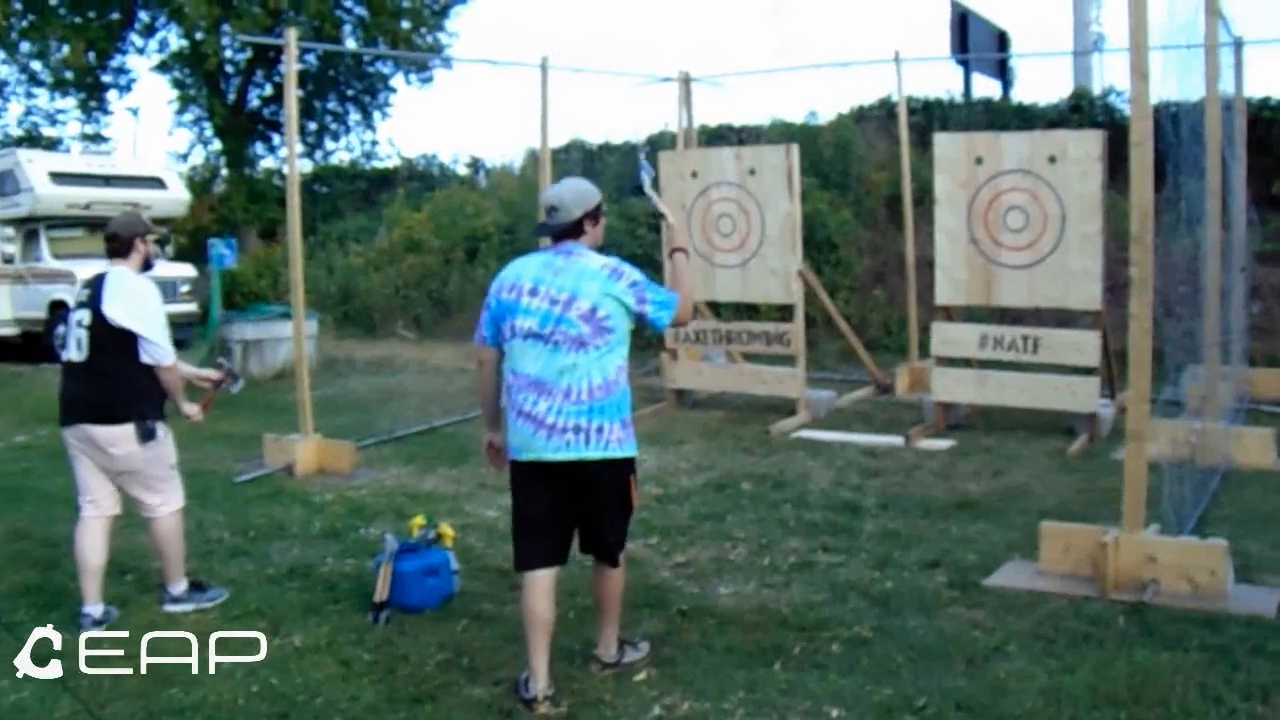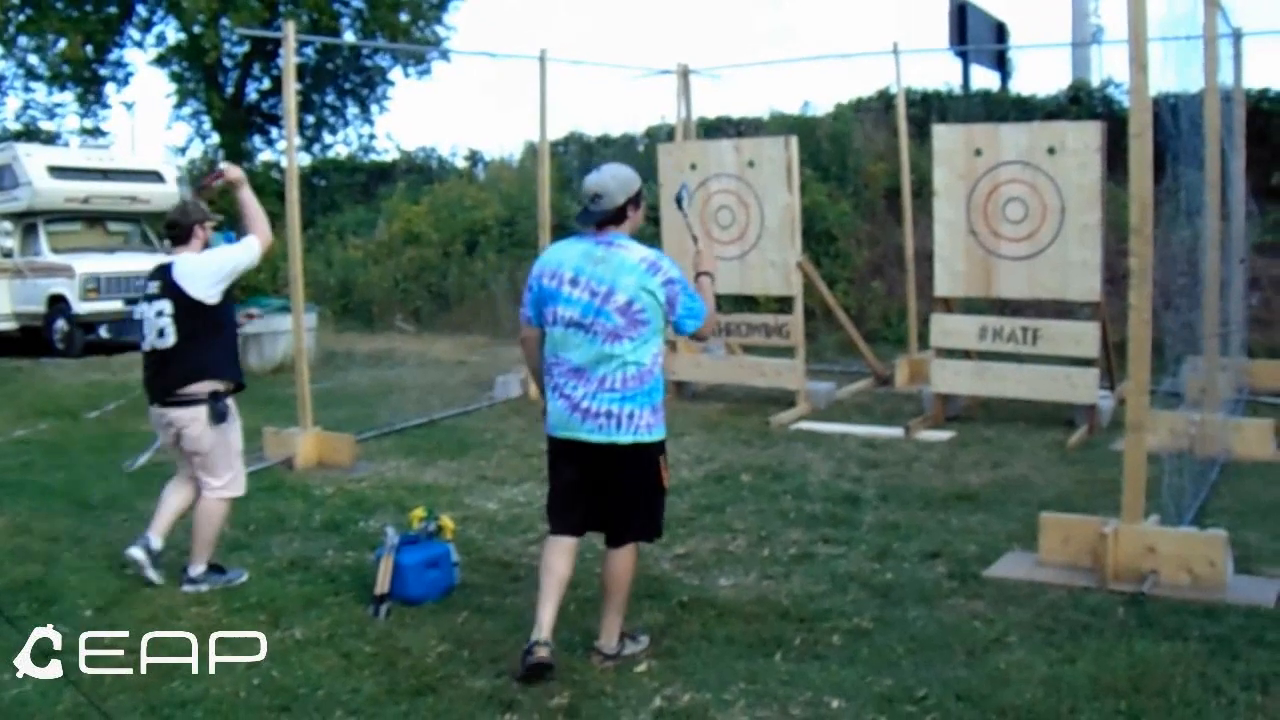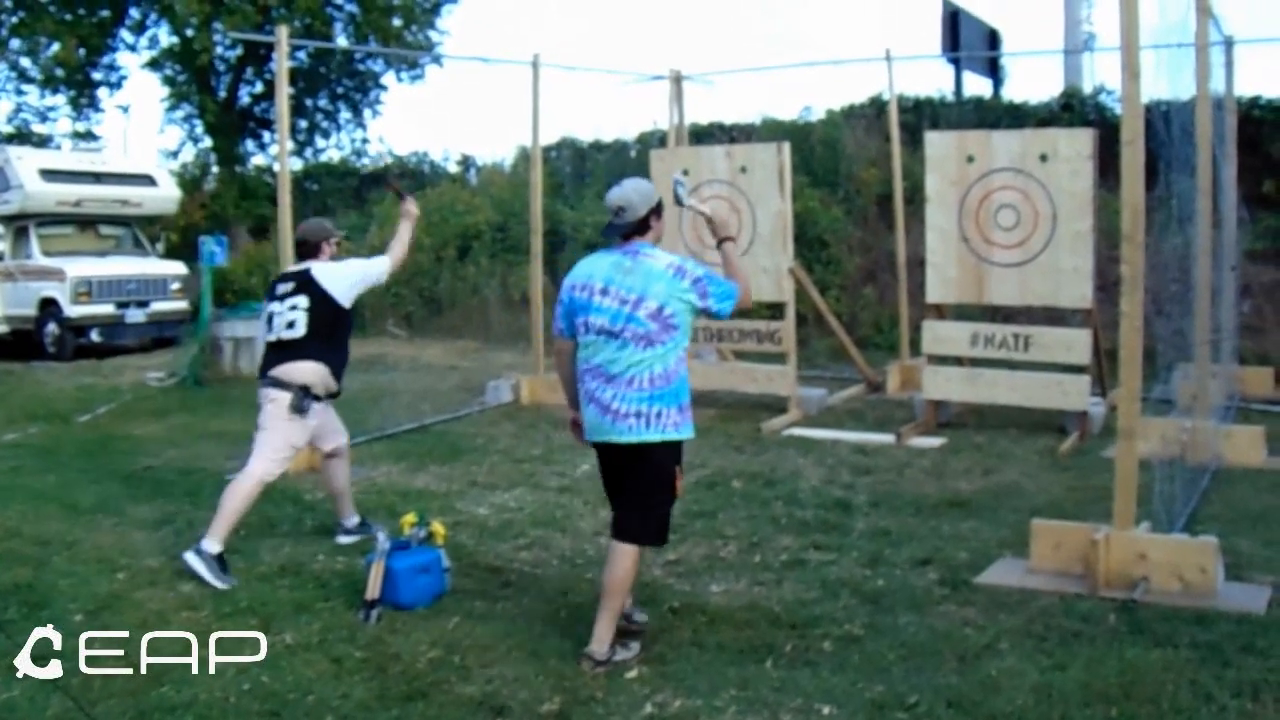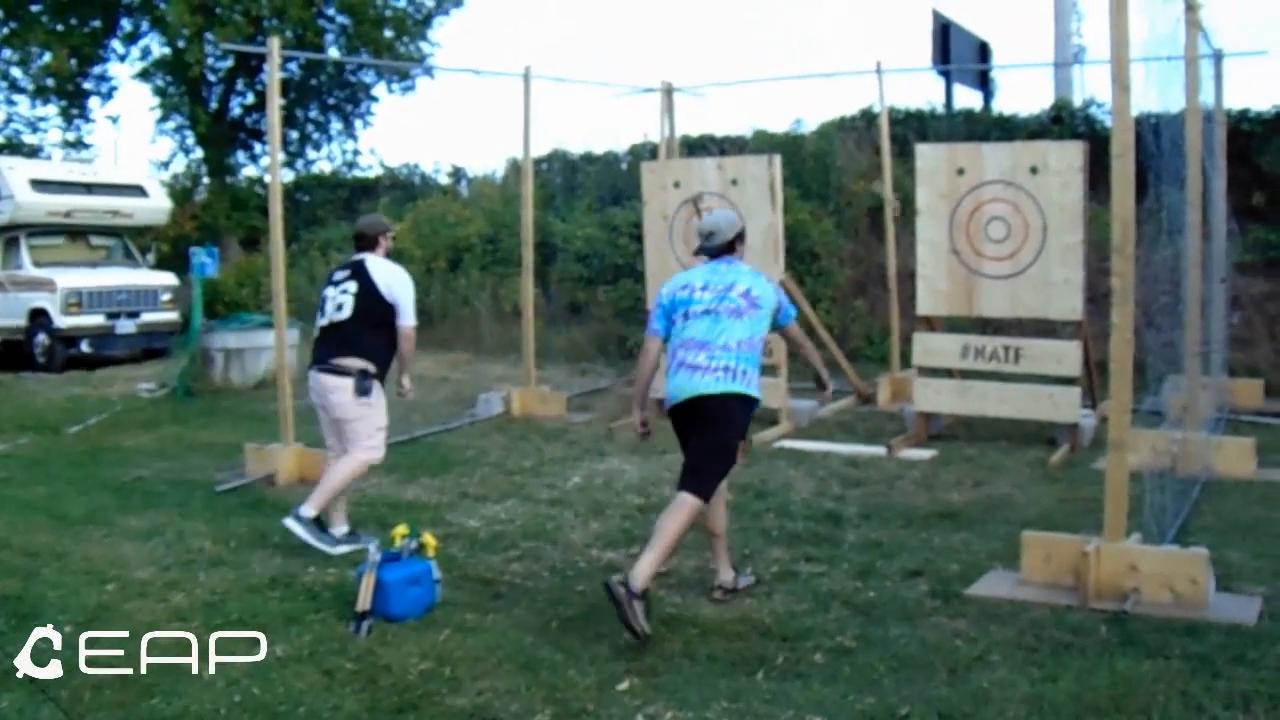
dt=0.7s
person 1, frame 1
left shoulder: (510, 277)
right shoulder: (616, 277)
left elbow: (487, 361)
right elbow: (681, 311)
left wrist: (492, 426)
right wrist: (678, 253)
left hip: (531, 444)
right hip: (601, 443)
left knee: (539, 562)
right knee: (608, 551)
left ankle: (538, 683)
right ankle: (608, 649)
person 1, frame 2
left shoulder: (552, 259)
right shoulder: (653, 268)
left elbow: (529, 337)
right elbow: (703, 327)
left wrist: (548, 392)
right wrist: (705, 276)
left hip: (567, 423)
right hip: (631, 426)
left knee: (563, 529)
right knee: (622, 536)
left ankle: (541, 637)
right ankle: (610, 640)
person 1, frame 3
left shoulder: (582, 272)
right shoulder: (680, 276)
left elbow: (562, 349)
right elbow: (742, 297)
left wrist: (575, 405)
right wrist: (724, 239)
left hip: (602, 421)
right hip: (653, 425)
left knee: (633, 513)
right knee: (631, 532)
left ankle: (621, 608)
right ankle: (601, 644)
person 1, frame 4
left shoulder: (676, 286)
right shoulder: (761, 285)
left elbow: (650, 351)
right elbow: (796, 336)
left wrist: (639, 406)
right wrist: (821, 372)
left hip: (682, 395)
right hip: (728, 395)
left knee: (713, 477)
right knee: (694, 489)
left ankle: (725, 575)
right ankle: (634, 581)
person 2, frame 1
left shoulder: (92, 290)
right shoulder: (137, 288)
right elbow: (159, 360)
left wrist: (195, 373)
right wrist: (183, 403)
left hip: (79, 420)
right hip: (126, 422)
left knee: (94, 509)
right knee: (165, 502)
left ankle: (92, 610)
right ankle: (178, 590)
person 2, frame 2
left shoulder: (157, 281)
right shoulder: (204, 268)
right elbow: (262, 239)
left wrist: (231, 320)
right wrist: (241, 185)
left hip: (164, 402)
right hip: (202, 404)
left knee: (189, 476)
right knee: (221, 484)
left ankle: (149, 543)
right ankle: (198, 571)
person 2, frame 3
left shoulder: (281, 285)
right shoulder: (340, 275)
left elbow: (275, 335)
right elbow: (392, 259)
right wrist: (407, 218)
left hip: (303, 392)
right hip: (297, 393)
left knee: (336, 448)
right knee: (261, 470)
left ankle: (350, 523)
right ankle: (209, 550)
person 2, frame 4
left shoulder: (335, 275)
right shoulder: (393, 274)
right elbow: (406, 331)
right wrist: (405, 375)
left hip: (321, 372)
right hip: (354, 376)
left knee: (340, 451)
right knee: (365, 452)
left ankle: (338, 531)
right ankle: (307, 513)
